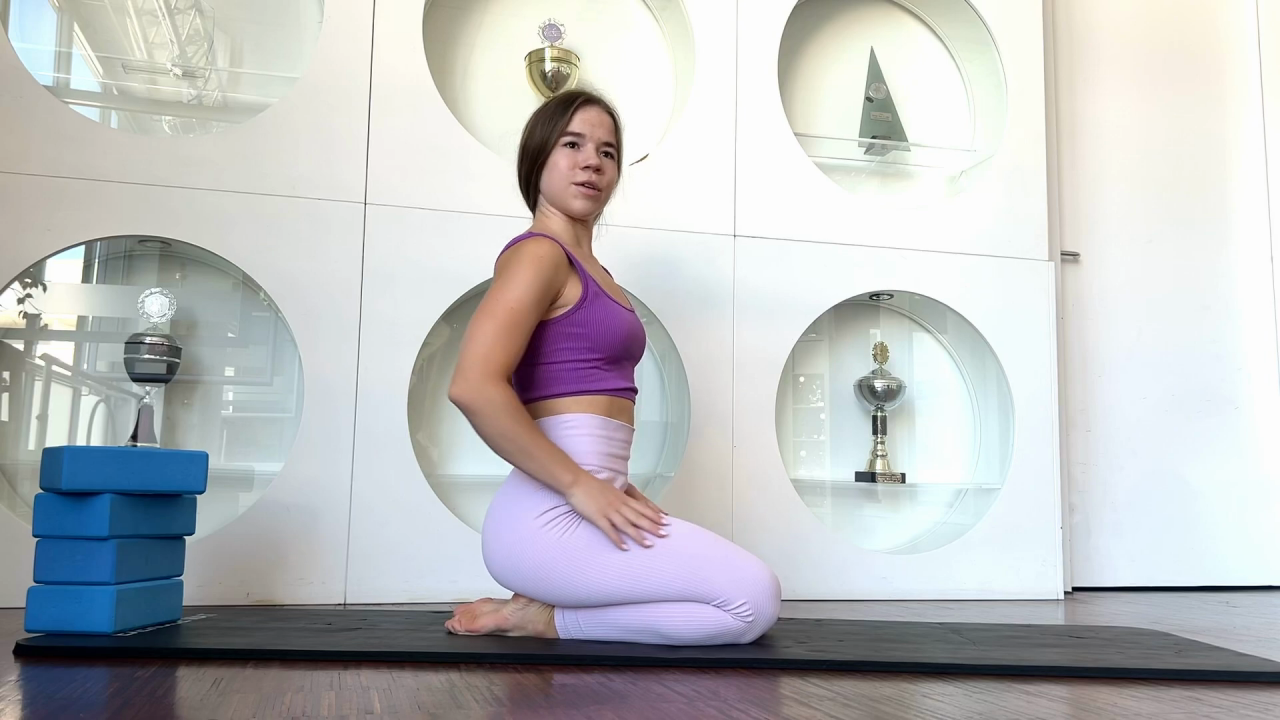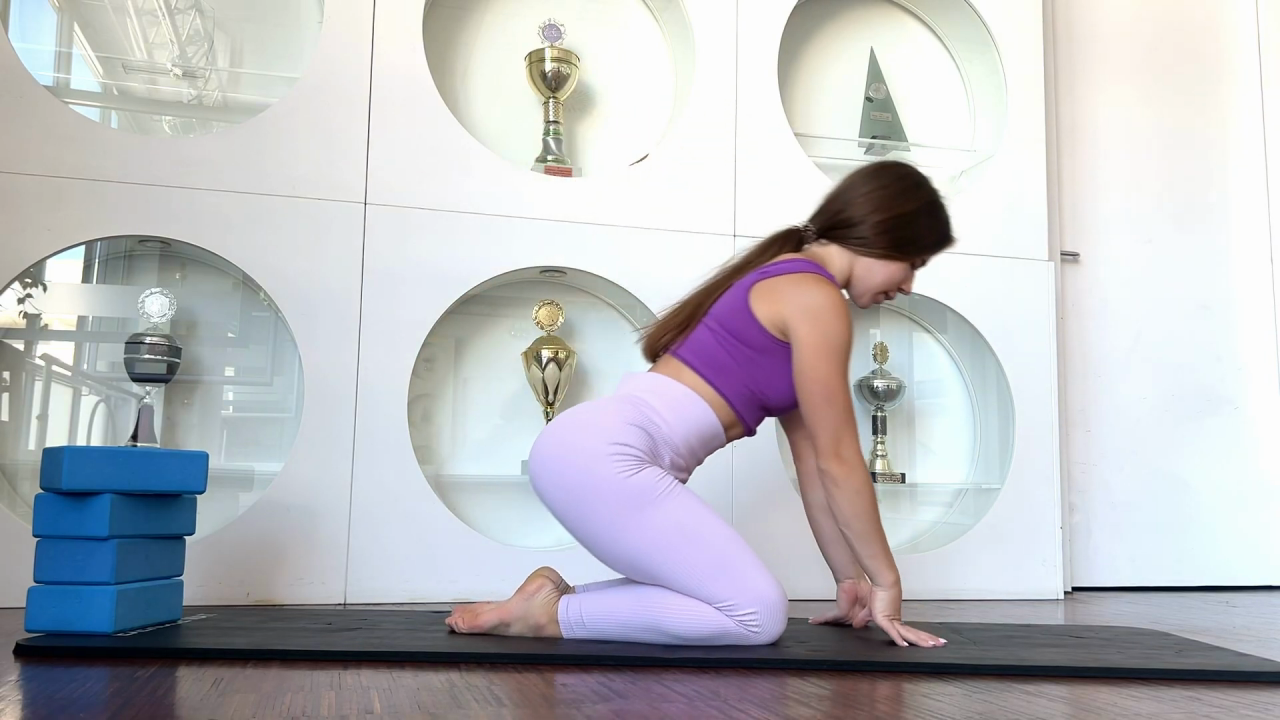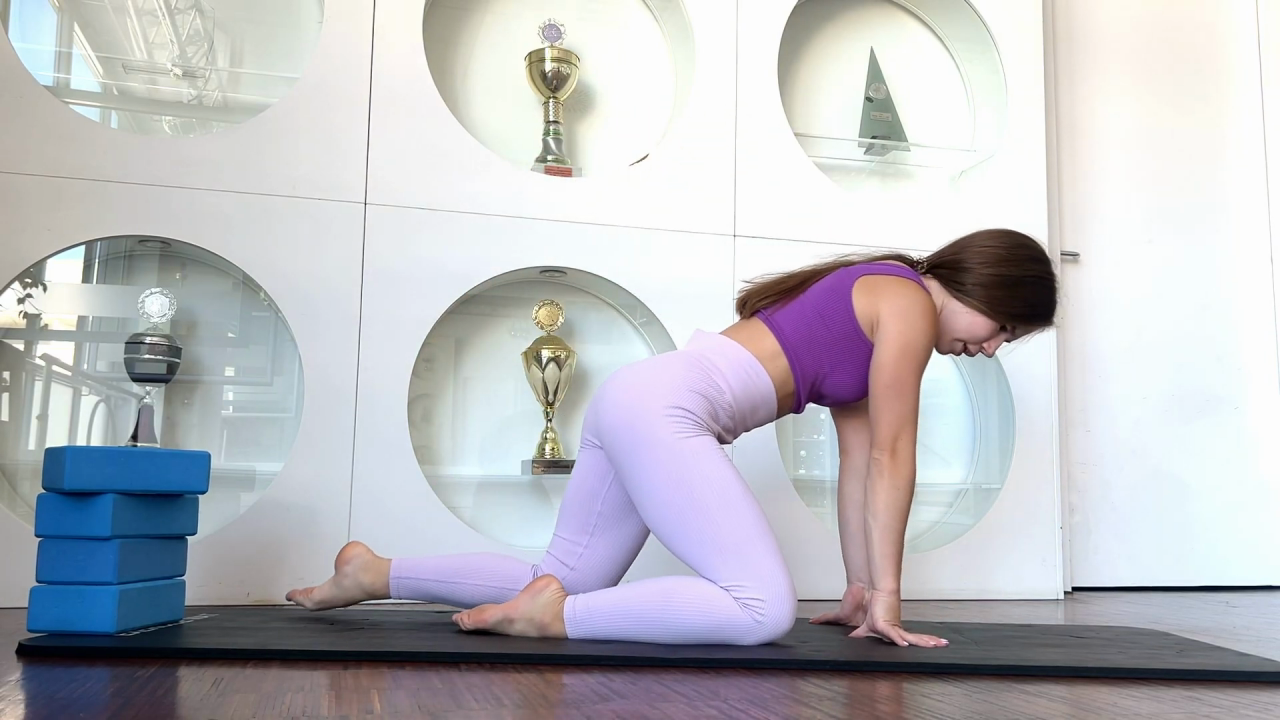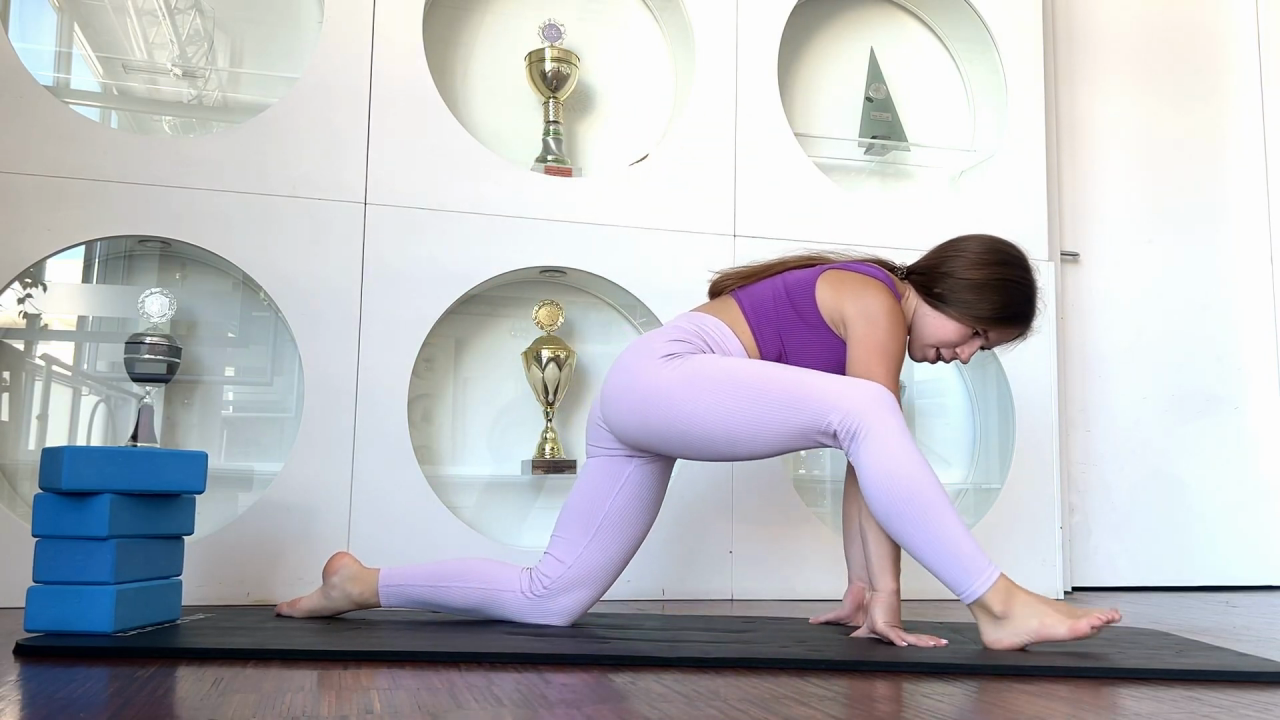
dt=1s
person 1, frame 1
left shoulder: (584, 268)
right shoulder: (538, 254)
right elbow: (473, 386)
left wrist: (617, 491)
right wrist: (577, 487)
left hip: (581, 512)
right hip: (549, 519)
left knee: (744, 587)
right knee: (752, 601)
left ankle: (549, 603)
right ankle: (546, 619)
person 1, frame 2
left shoulder: (787, 286)
right shoulder: (815, 300)
left elbow: (812, 460)
right elbow: (836, 460)
left wrist: (852, 579)
right wrist: (882, 583)
left hip: (590, 448)
right hip: (603, 455)
right knee: (756, 614)
left ankle: (557, 596)
right ankle: (549, 613)
person 1, frame 3
left shoulder: (873, 305)
right shoulder: (909, 304)
left elbow: (857, 459)
right elbow: (890, 458)
left wrist: (861, 588)
right wrist: (884, 593)
left hip: (633, 401)
right hip: (661, 410)
left knee: (566, 585)
right knee: (763, 612)
left ankle: (374, 573)
right ankle: (551, 611)
person 1, frame 4
left shoulder: (866, 310)
right shoulder: (877, 303)
left elbow: (866, 465)
right elbow: (867, 434)
left wrist: (863, 593)
right wrist: (883, 596)
left hip: (642, 413)
right hip: (656, 378)
left knee: (551, 601)
right knee: (861, 413)
left ankle: (362, 584)
right ankle: (1000, 606)
